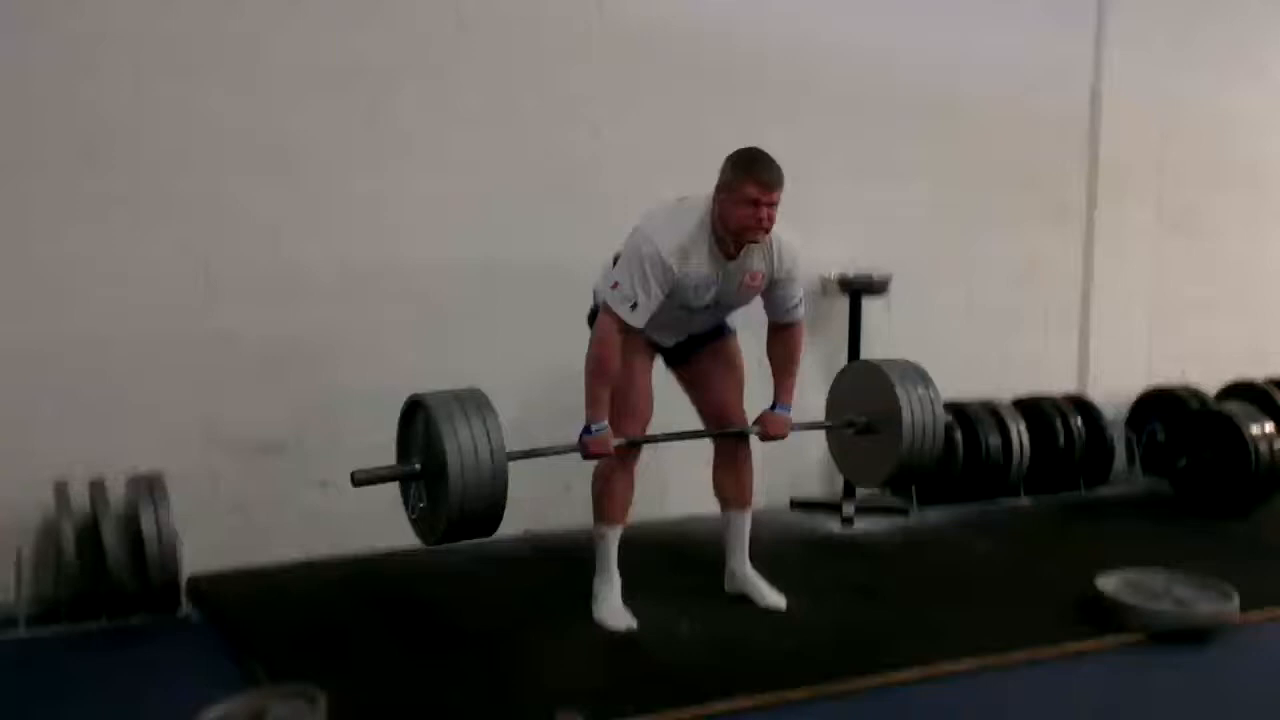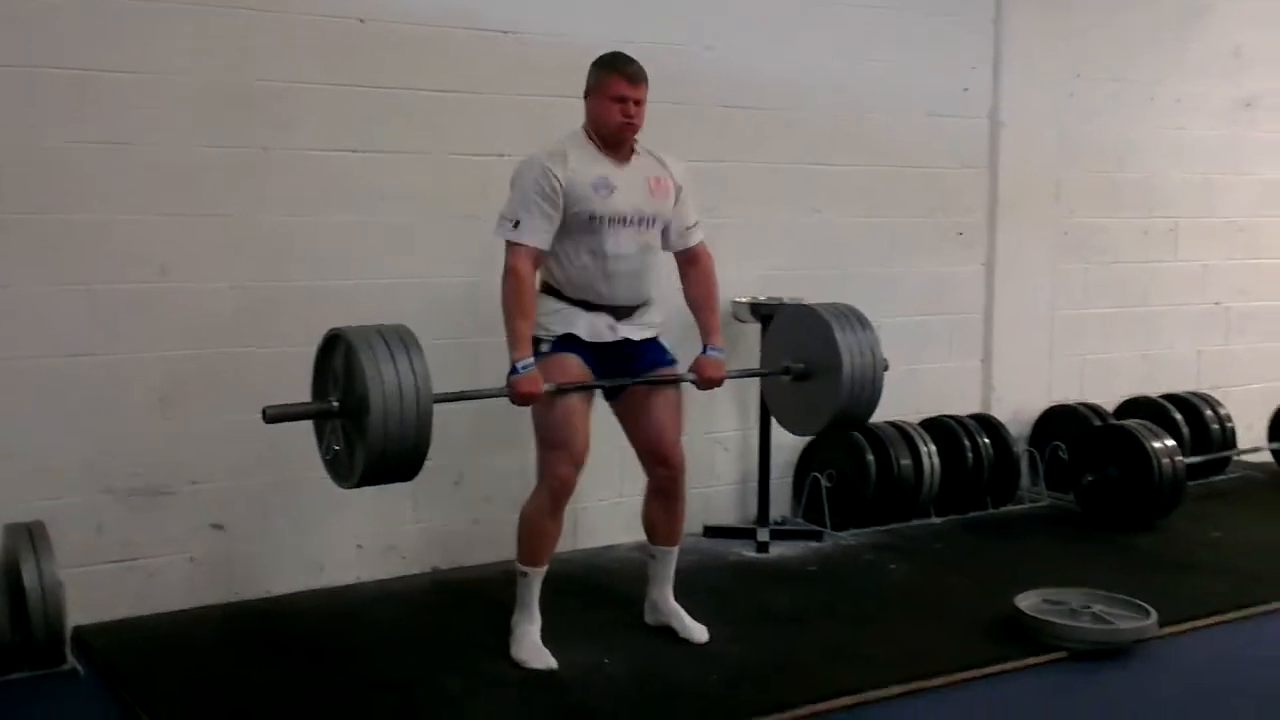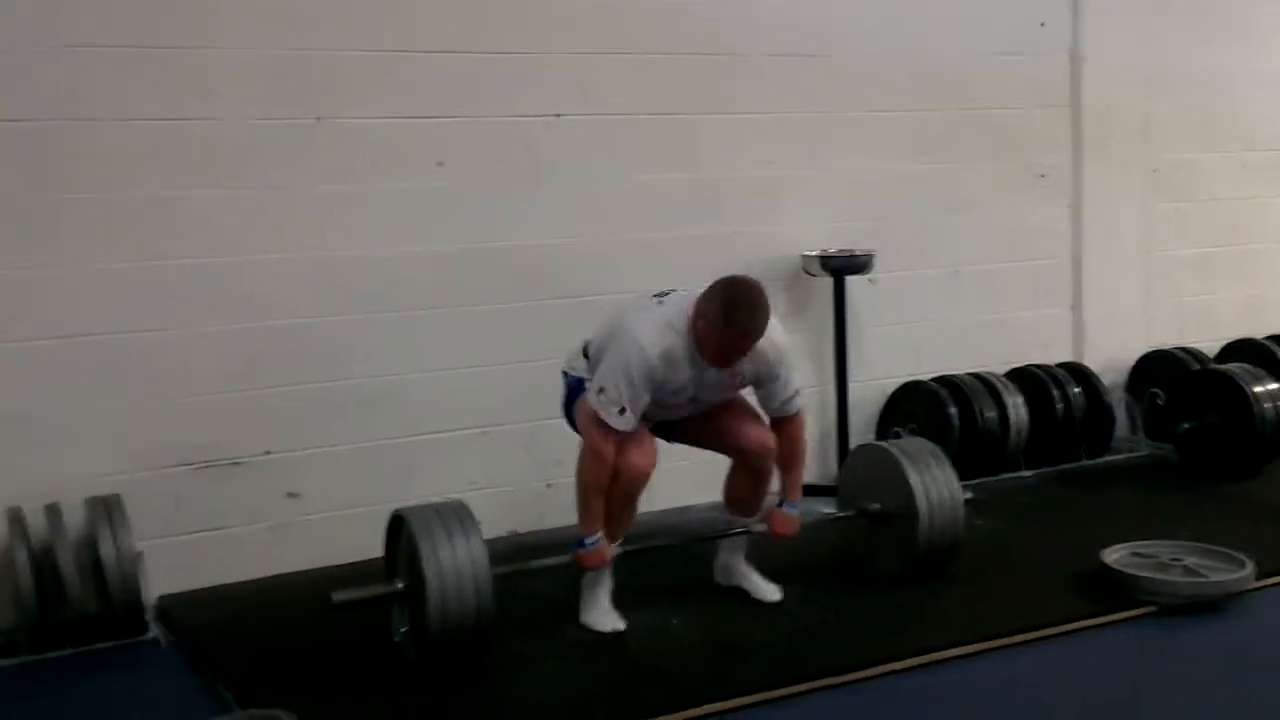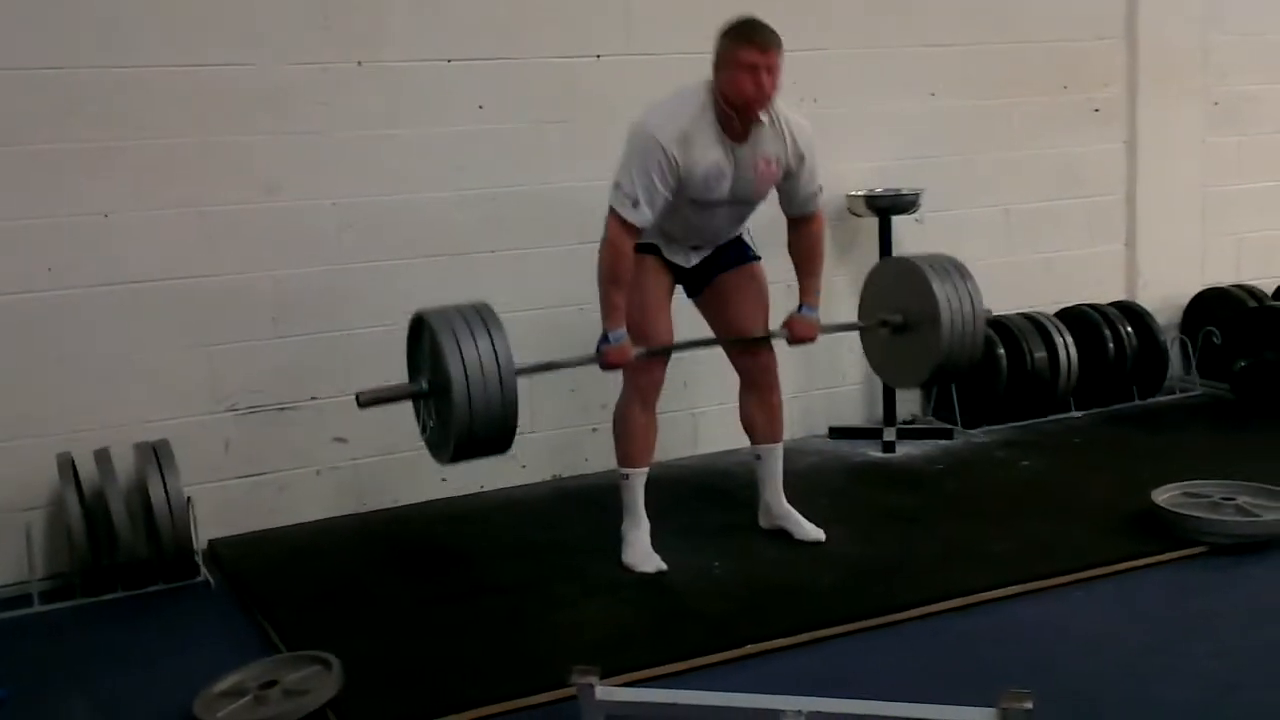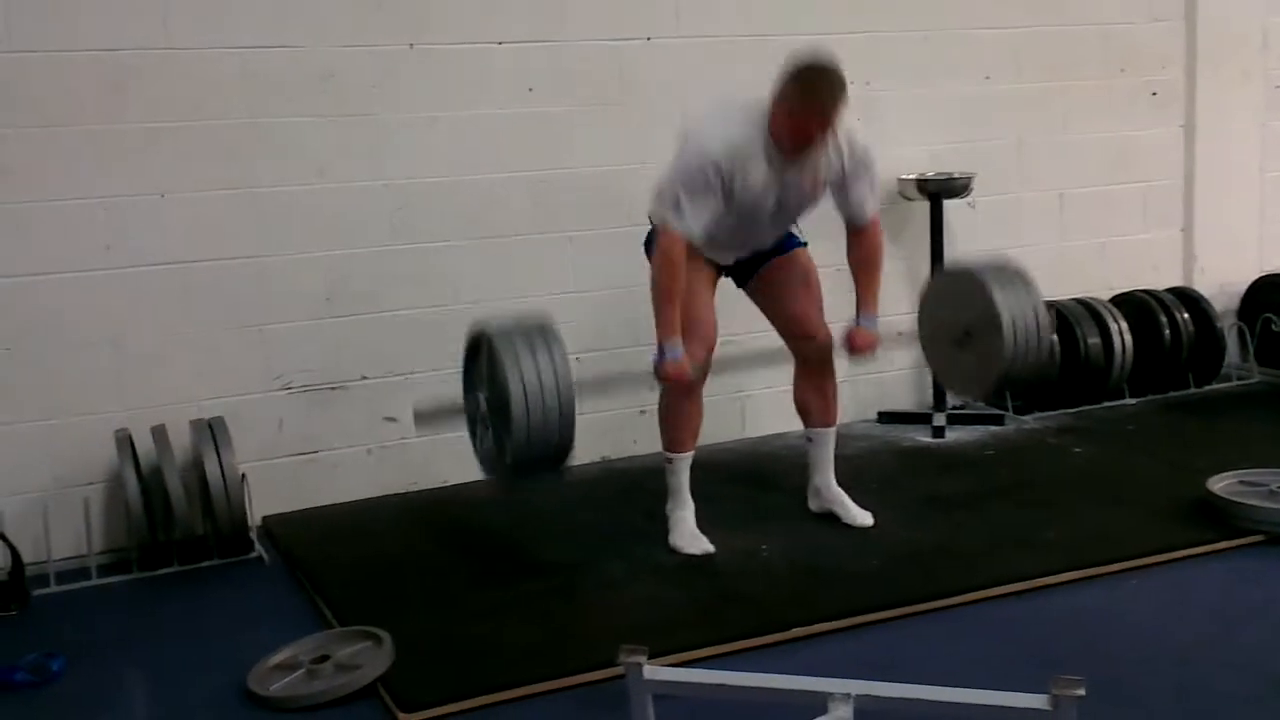
dt=1s
person 1, frame 1
left shoulder: (778, 252)
right shoulder: (665, 240)
left elbow: (787, 325)
right elbow: (611, 331)
left wrist: (782, 405)
right wrist: (597, 424)
left hip: (702, 324)
right hip: (630, 319)
left knee: (734, 433)
right knee: (627, 438)
left ankle: (739, 567)
right ankle: (607, 582)
person 1, frame 2
left shoulder: (664, 172)
right shoulder: (550, 167)
left elbow: (695, 258)
right elbow: (520, 263)
left wrist: (712, 346)
right wrist: (522, 363)
left hip: (639, 340)
right hip: (565, 332)
left knee: (668, 466)
right knee: (561, 473)
left ankle: (661, 599)
right ankle: (526, 619)
person 1, frame 3
left shoulder: (769, 343)
right shoulder: (644, 342)
left elbow: (788, 420)
right elbow: (601, 442)
left wrist: (789, 504)
right wrist: (590, 537)
right hip: (596, 385)
left knee: (759, 449)
right knee: (634, 465)
left ankle: (732, 560)
right ankle: (596, 584)
person 1, frame 4
left shoulder: (788, 136)
right shoulder: (666, 133)
left elbow: (805, 219)
right elbow: (622, 230)
left wrist: (808, 305)
right wrist: (614, 333)
left hip: (721, 244)
right hip: (650, 241)
left knee: (760, 363)
right knee: (646, 374)
left ankle: (774, 502)
right ankle: (635, 524)
person 1, frame 5
left shoulder: (846, 145)
right shoulder: (717, 144)
left elbow: (865, 228)
right elbow: (673, 248)
left wrist: (866, 317)
right wrist: (671, 345)
left hip: (768, 239)
right hip: (694, 240)
left knee: (817, 345)
right knee: (693, 358)
left ankle: (823, 486)
right ankle: (680, 508)
